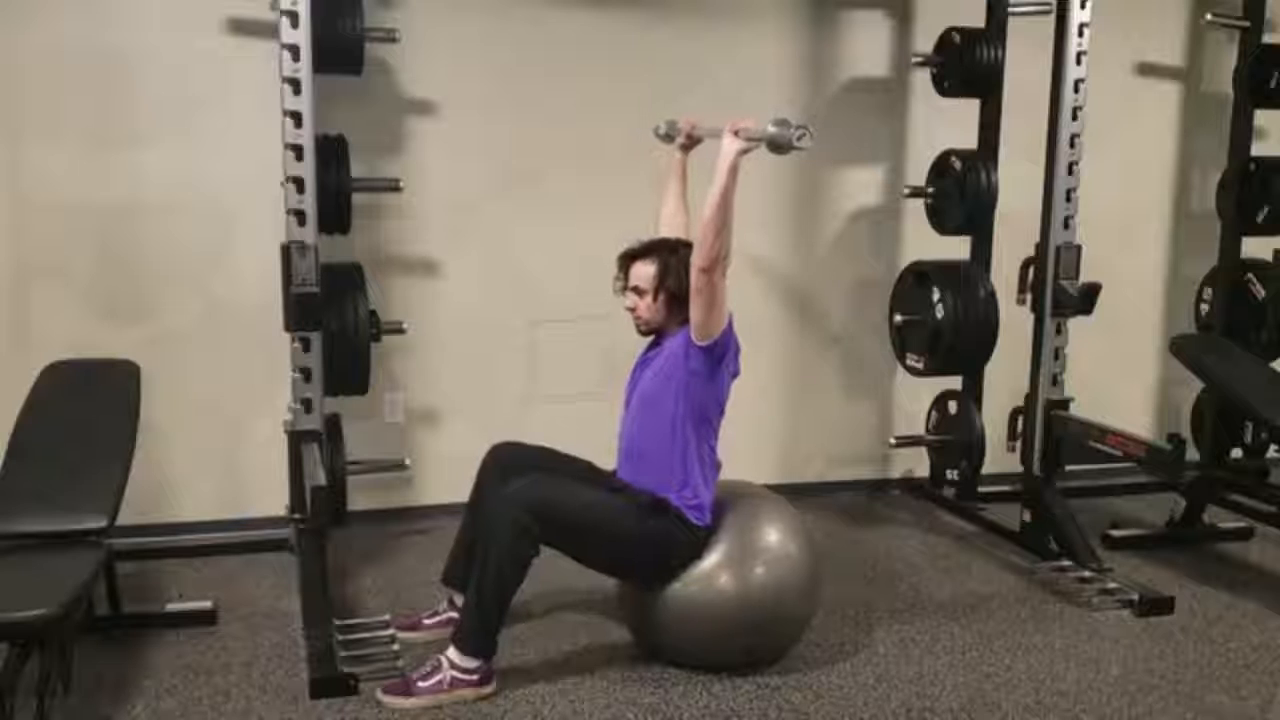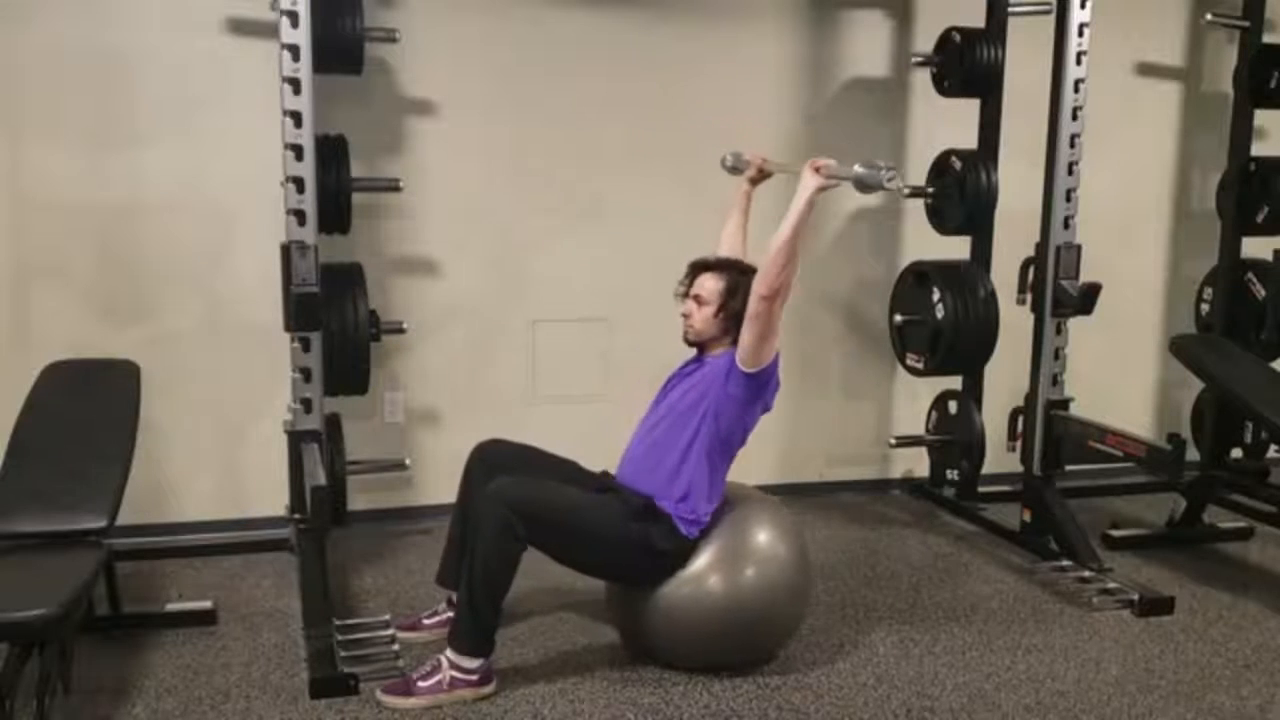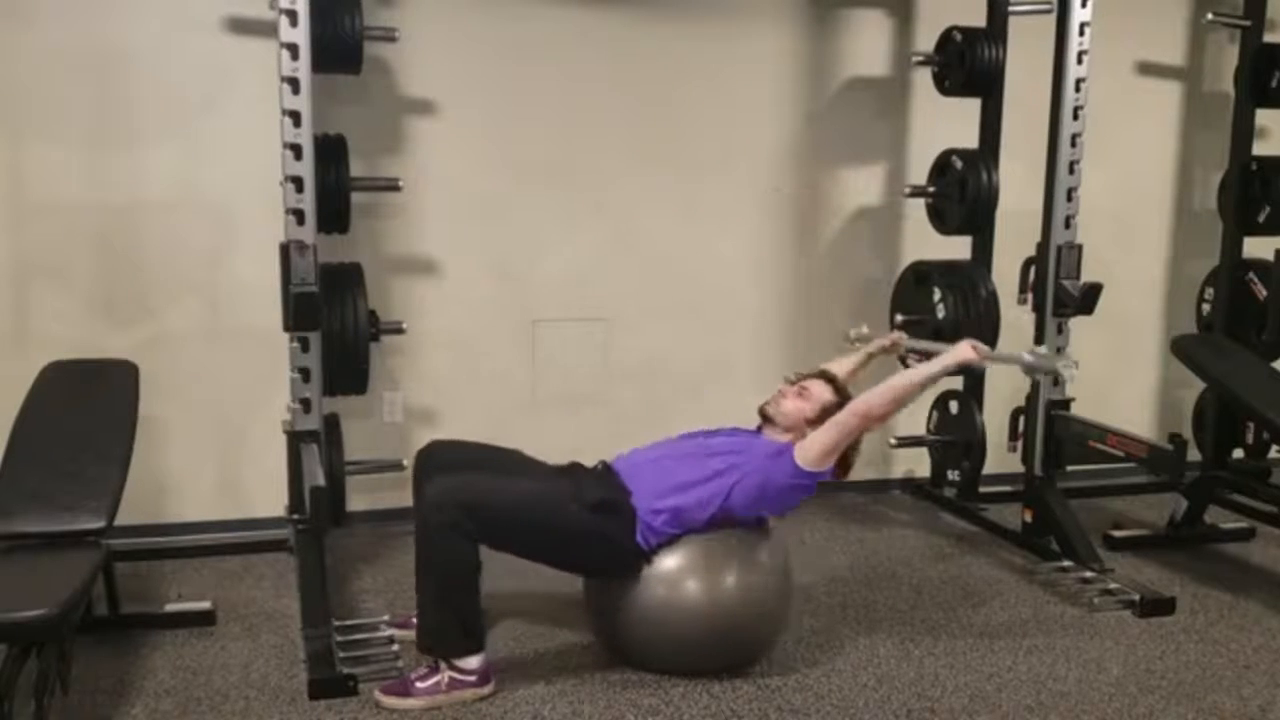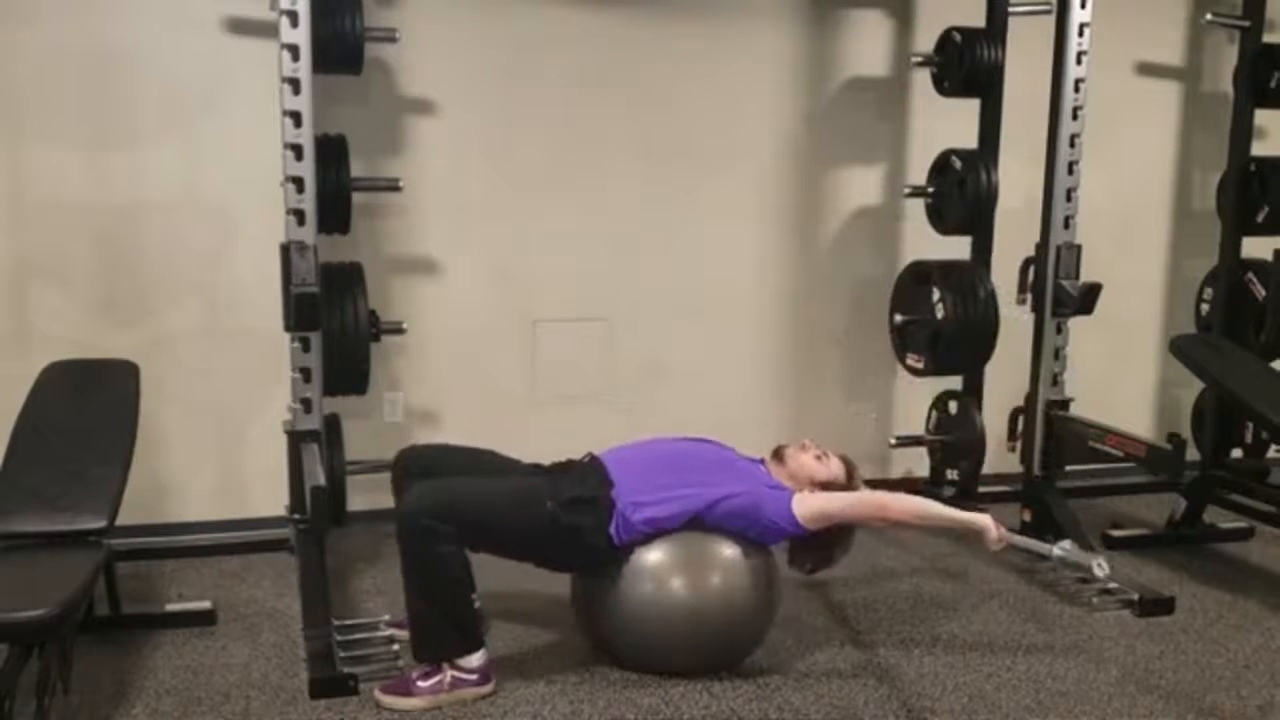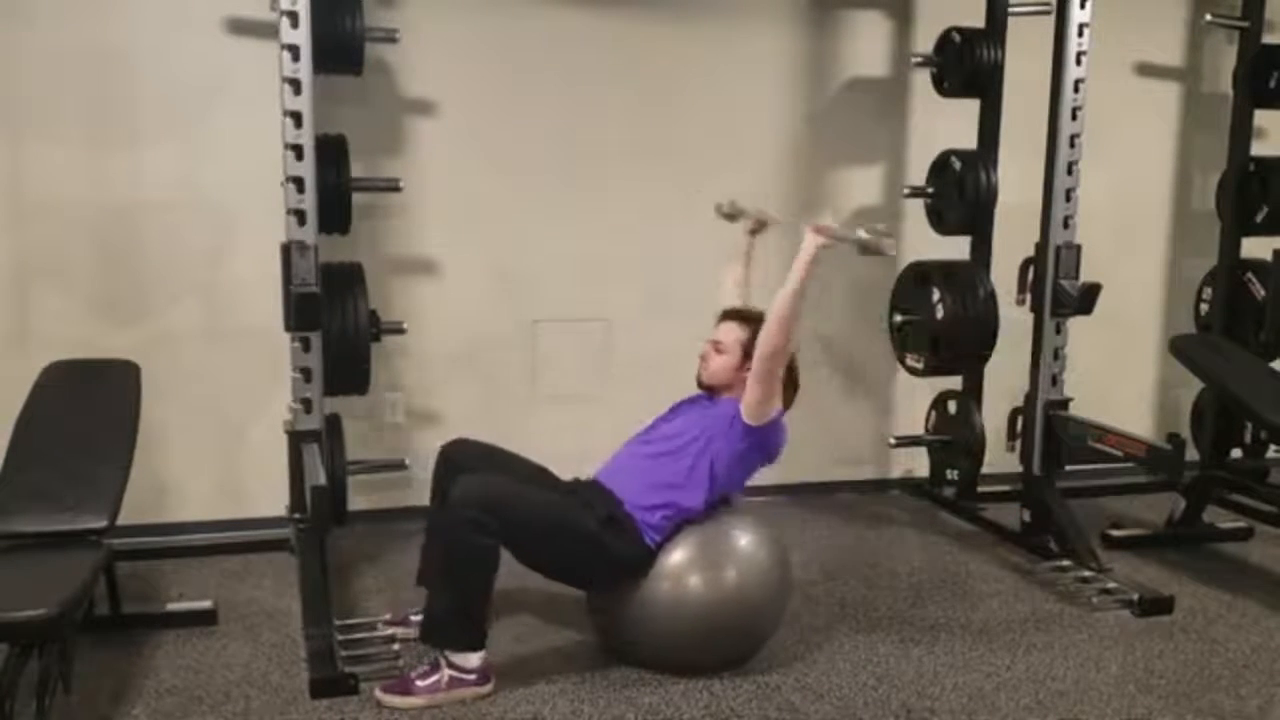
dt=1s
person 1, frame 1
left shoulder: (704, 349)
right shoulder: (665, 340)
left elbow: (706, 262)
right elbow: (672, 236)
left wrist: (728, 161)
right wrist: (679, 156)
left hip: (667, 527)
right hip: (633, 497)
left knee: (521, 501)
right knee: (506, 461)
left ankle: (469, 664)
right ankle: (460, 602)
person 1, frame 2
left shoulder: (745, 373)
right shoulder: (707, 359)
left elbow: (768, 289)
right elbow: (726, 267)
left wrist: (804, 196)
right wrist: (745, 189)
left hip: (654, 535)
right hip: (622, 499)
left knee: (504, 498)
right knee: (492, 458)
left ankle: (468, 665)
right ankle: (459, 603)
person 1, frame 3
left shoulder: (790, 470)
right shoulder: (757, 441)
left elbow: (864, 412)
right elbow: (818, 381)
left wrist: (948, 359)
right wrist: (872, 349)
left hip: (614, 526)
right hip: (594, 488)
left knee: (447, 500)
right knee: (438, 460)
left ankle: (462, 665)
right ankle: (445, 611)
person 1, frame 4
left shoulder: (777, 509)
right shoulder: (756, 475)
left elbow: (874, 507)
left wrist: (972, 520)
left hip: (583, 517)
right hip: (577, 479)
left knee: (424, 509)
right knee: (416, 466)
left ankle: (460, 662)
right ankle: (447, 609)
person 1, frame 5
left shoulder: (753, 427)
right shoulder: (708, 402)
left elbow: (772, 347)
right elbow: (735, 323)
left wrist: (806, 256)
right wrist: (747, 243)
left hip: (614, 541)
right hip: (585, 502)
left knee: (472, 499)
right knee: (461, 457)
left ankle: (462, 663)
right ankle: (445, 609)
